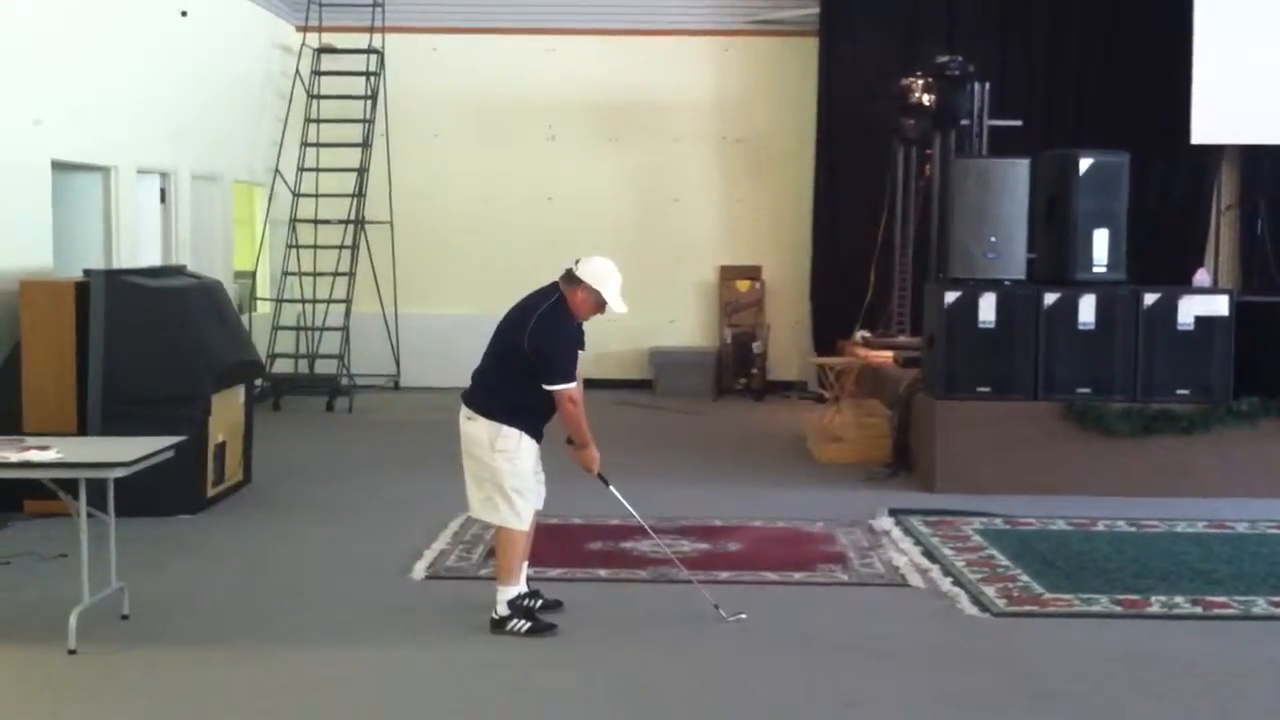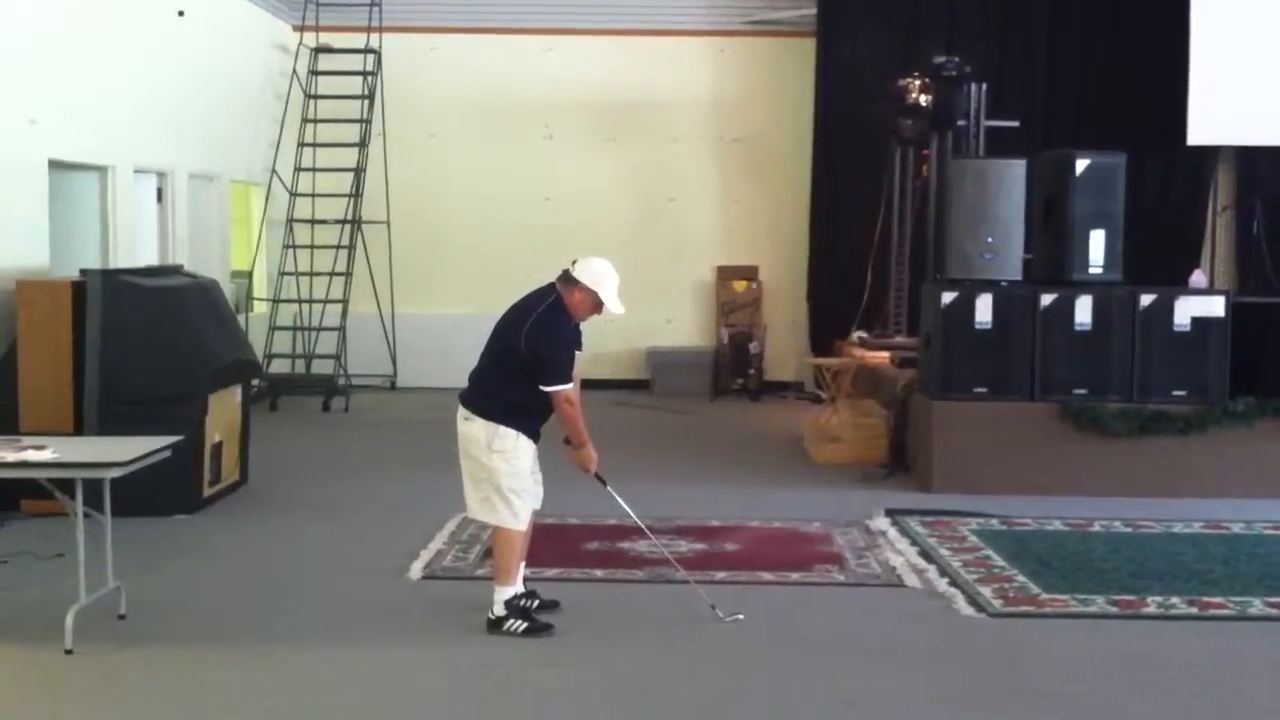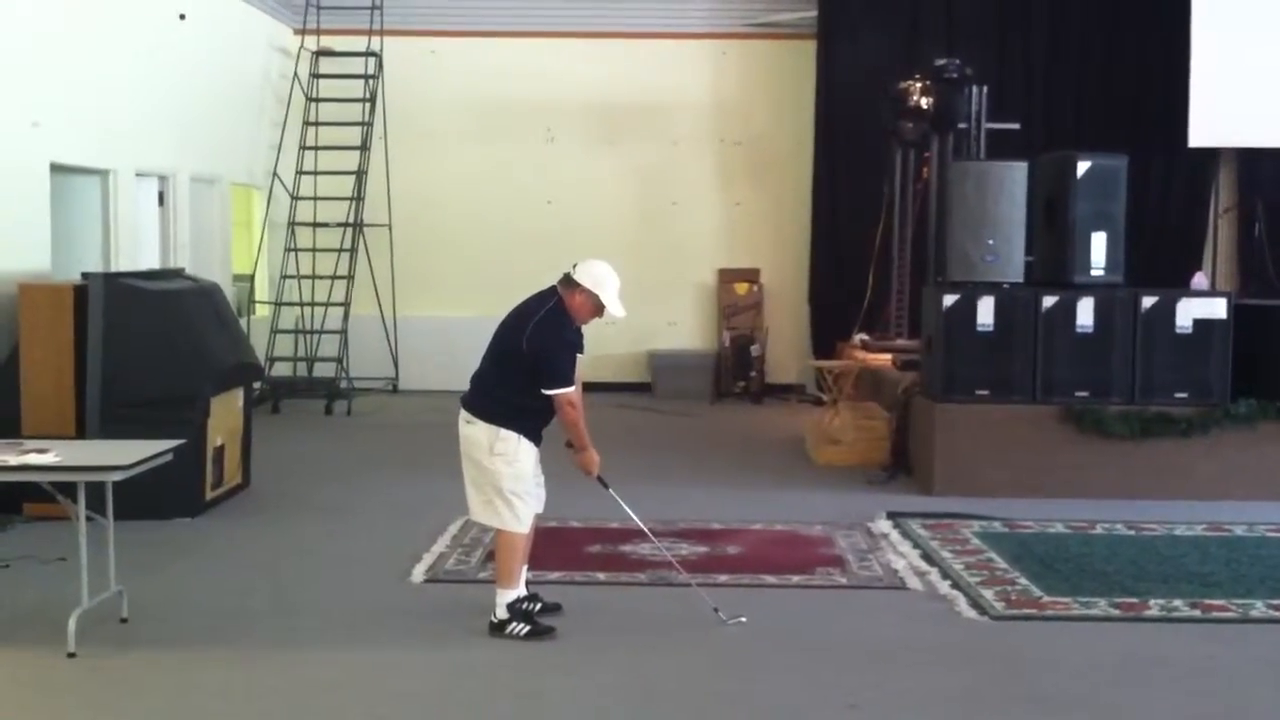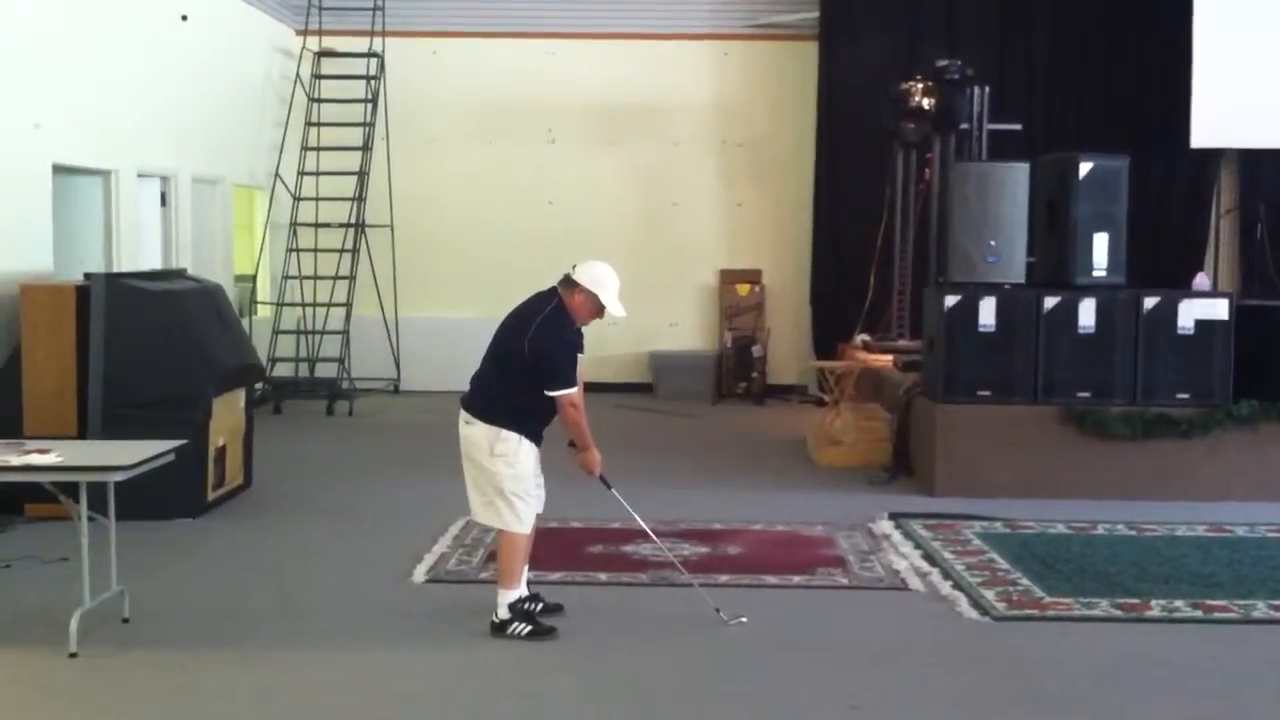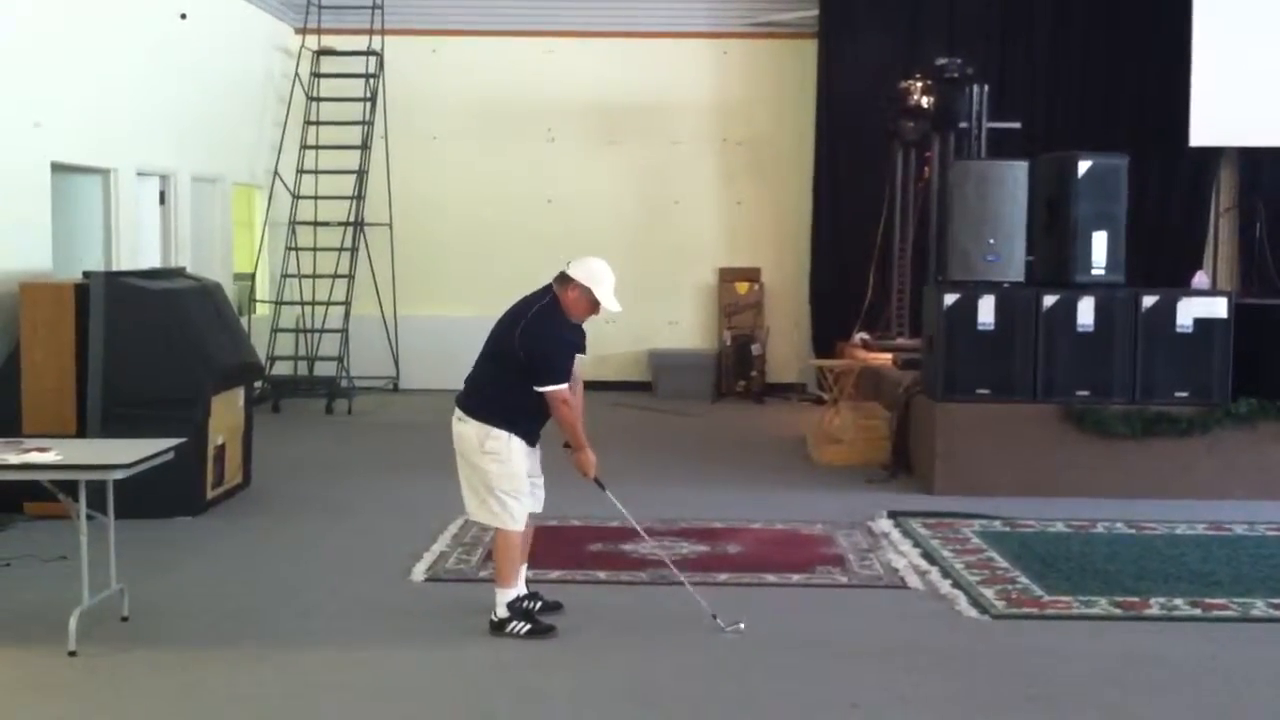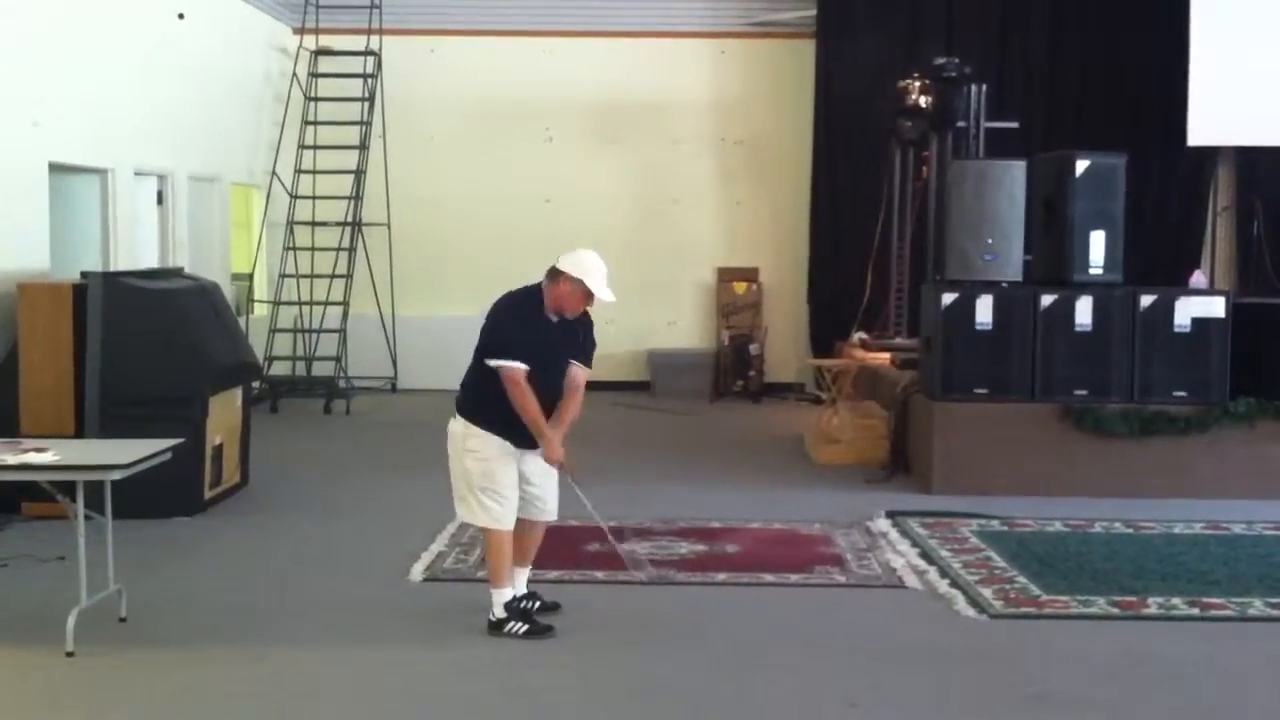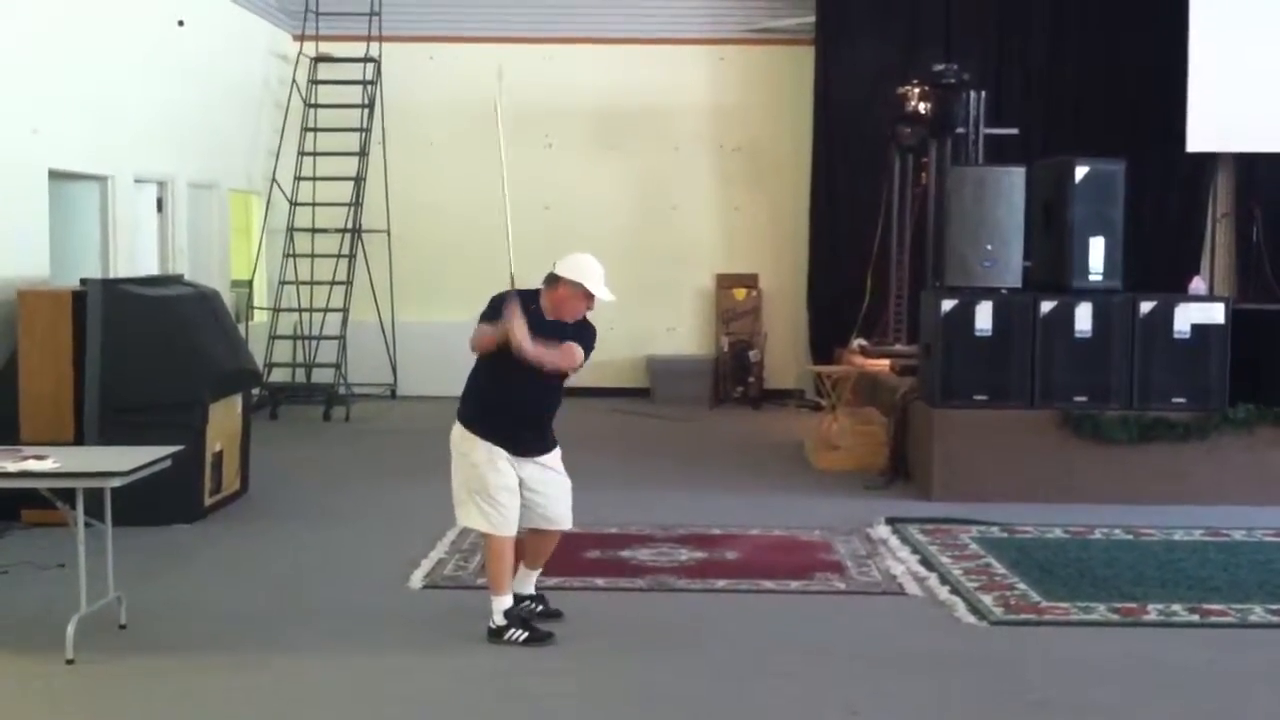
dt=0.3s
person 1, frame 1
left shoulder: (557, 307)
right shoulder: (552, 325)
left elbow: (571, 381)
right elbow: (567, 398)
left wrist: (579, 438)
right wrist: (585, 445)
left hip: (511, 420)
right hip: (498, 425)
left knee: (528, 506)
right knee: (514, 514)
left ankle: (518, 590)
right ankle: (507, 609)
person 1, frame 2
left shoulder: (555, 309)
right shoulder: (548, 326)
left elbow: (568, 380)
right elbow: (563, 398)
left wrist: (576, 438)
right wrist: (582, 446)
left hip: (510, 421)
right hip: (495, 425)
left knee: (525, 506)
right knee: (511, 514)
left ankle: (515, 590)
right ankle: (503, 609)
person 1, frame 3
left shoulder: (557, 313)
right shoulder: (550, 328)
left elbow: (570, 384)
right elbow: (565, 401)
left wrist: (579, 441)
right wrist: (585, 448)
left hip: (512, 425)
right hip: (497, 428)
left knee: (528, 510)
right knee: (514, 517)
left ankle: (518, 593)
right ankle: (506, 613)
person 1, frame 4
left shoulder: (556, 312)
right shoulder: (551, 329)
left elbow: (573, 386)
right elbow: (568, 402)
left wrist: (578, 439)
right wrist: (588, 447)
left hip: (512, 426)
right hip: (497, 429)
left knee: (528, 511)
right knee: (515, 518)
left ankle: (519, 593)
right ankle: (506, 613)
person 1, frame 5
left shoulder: (560, 316)
right shoulder: (543, 325)
left elbow: (573, 381)
right elbow: (559, 400)
left wrist: (576, 440)
right wrist: (582, 448)
left hip: (515, 427)
right hip: (490, 428)
left knee: (525, 510)
right knee: (510, 517)
left ankle: (518, 592)
right ankle: (505, 611)
person 1, frame 6
left shoulder: (581, 325)
right shoulder: (512, 309)
left elbow: (575, 384)
right elbow: (514, 381)
left wrist: (557, 434)
right wrist: (545, 436)
left hip: (530, 435)
right hip: (484, 430)
left knee: (538, 513)
right knee: (500, 519)
left ankle: (518, 592)
right ankle: (501, 611)
person 1, frame 7
left shoulder: (581, 331)
right shoulder: (507, 304)
left elbow: (567, 360)
right elbow: (479, 343)
left wrist: (530, 346)
right wrist: (504, 331)
left hip: (538, 444)
right hip: (484, 438)
left knee: (552, 521)
right knee: (501, 526)
left ankle: (523, 592)
right ankle: (502, 618)
